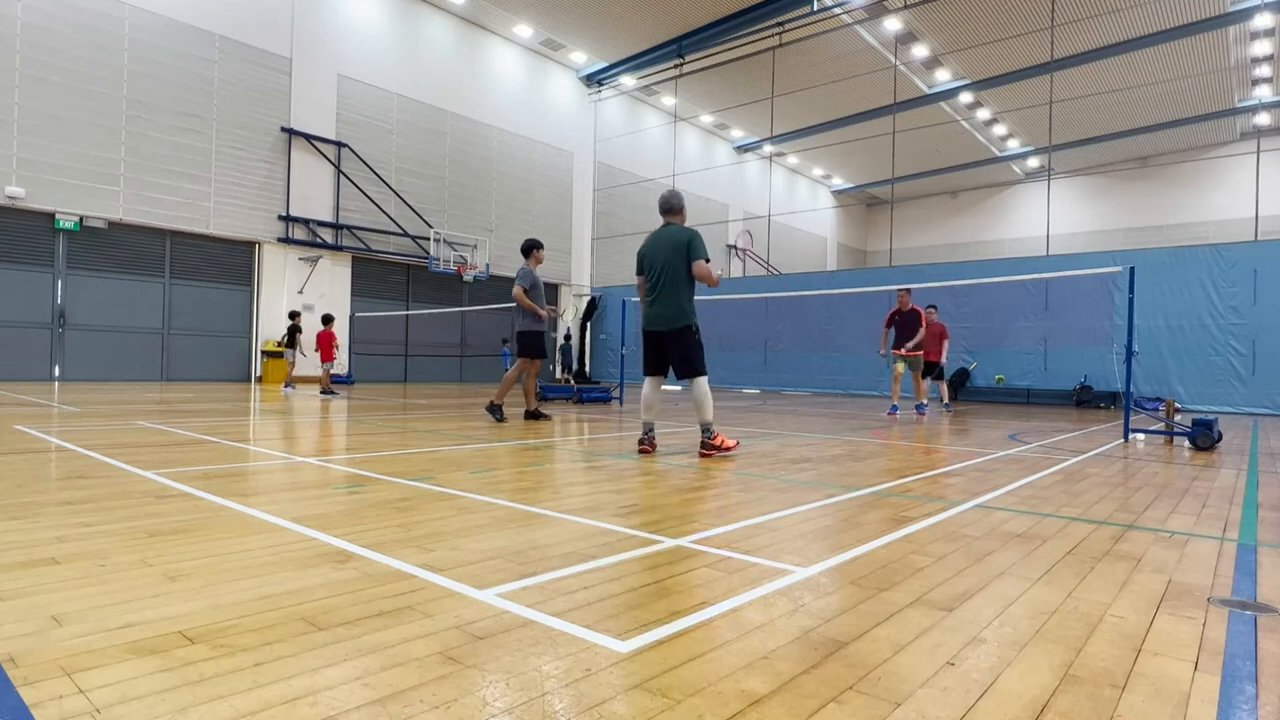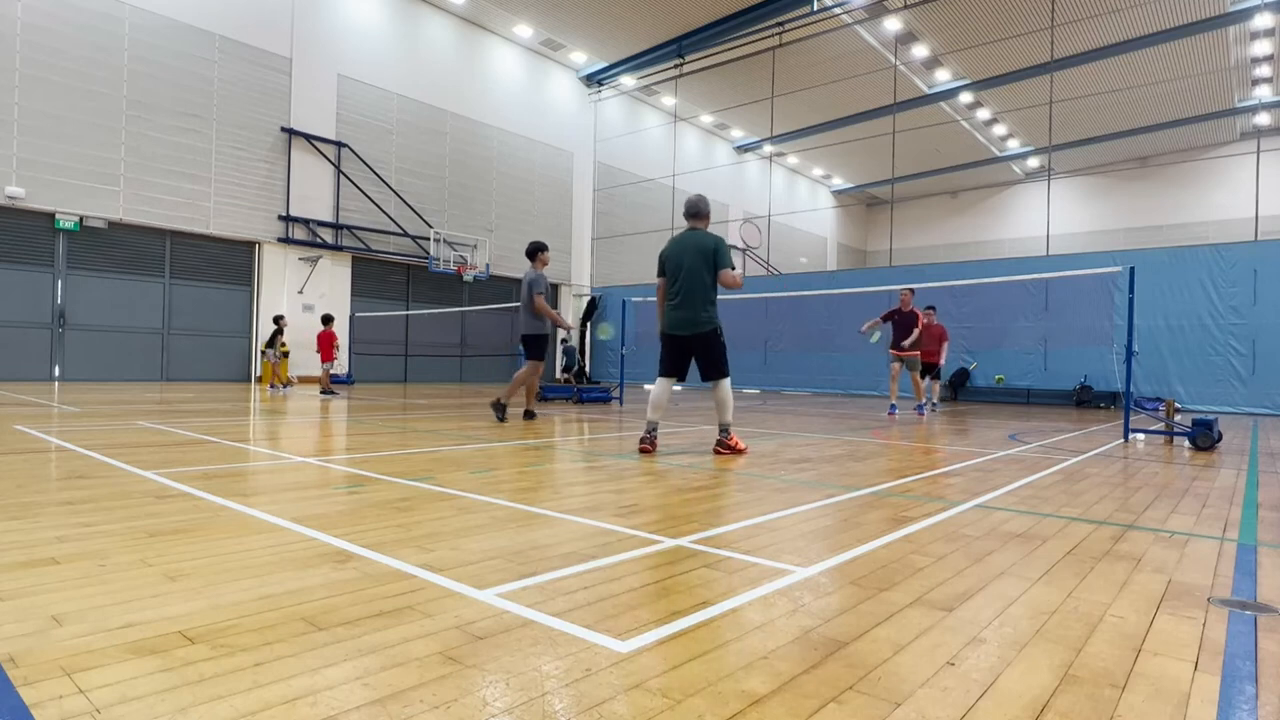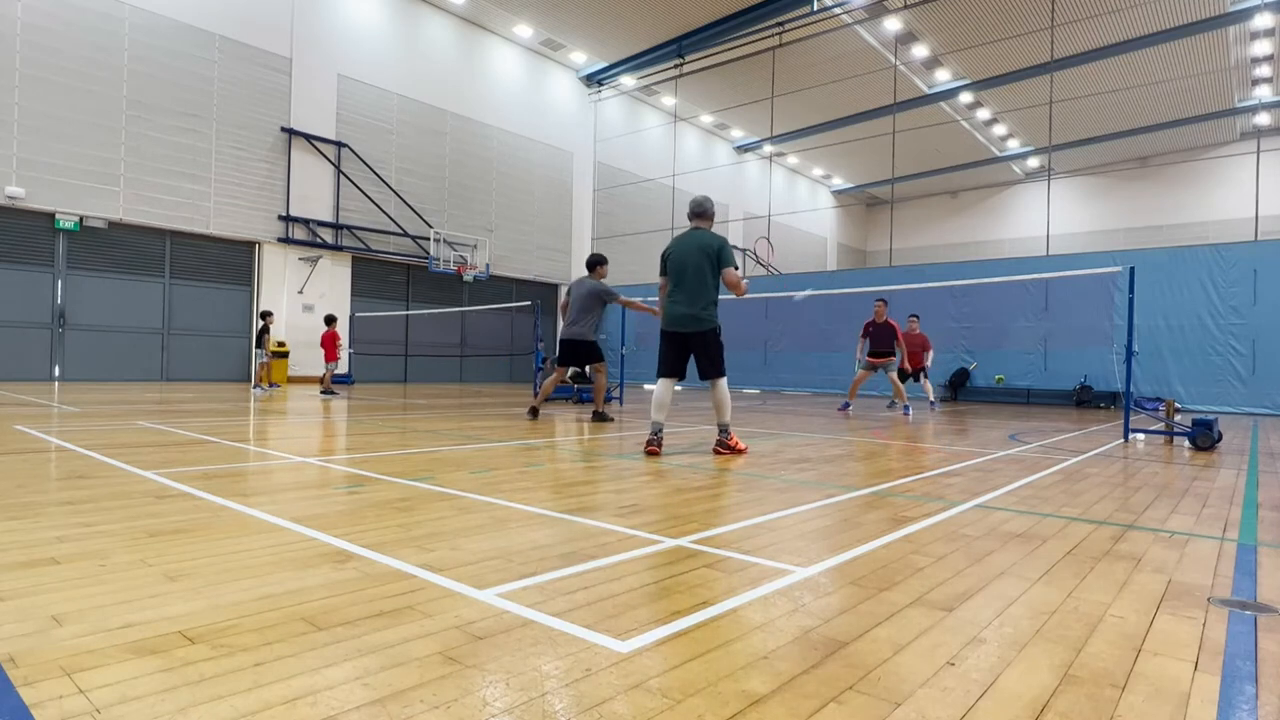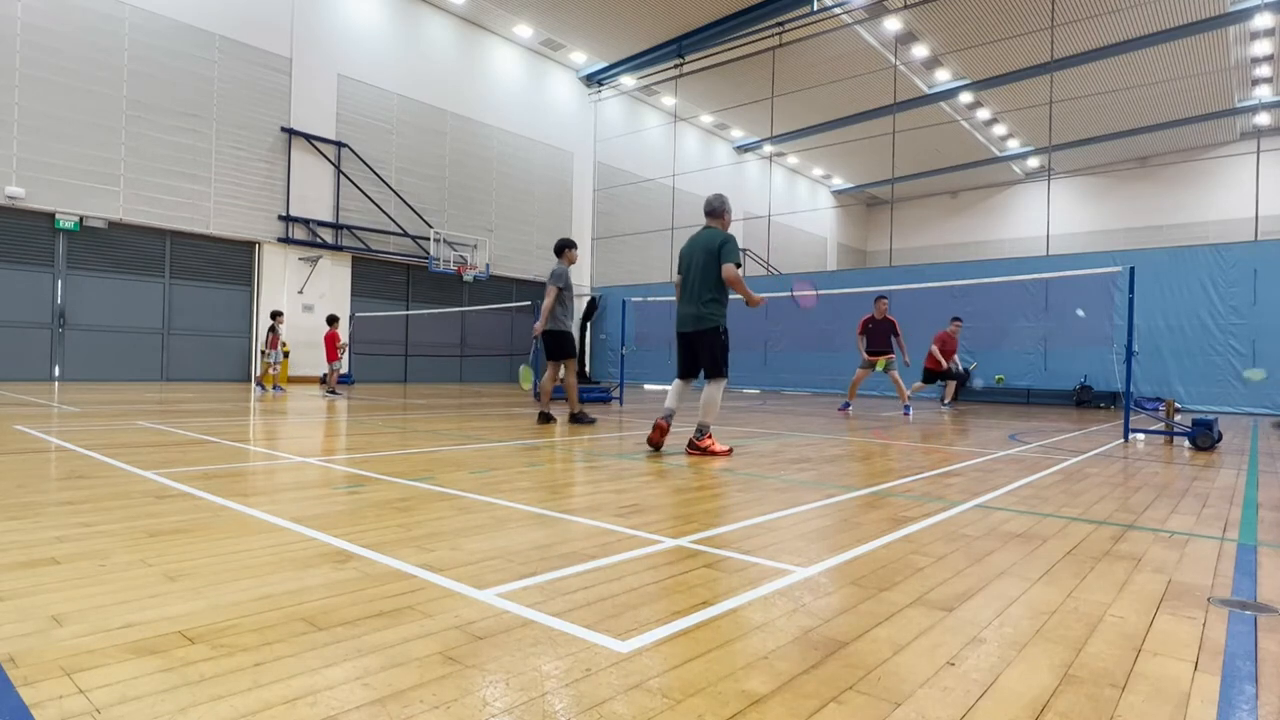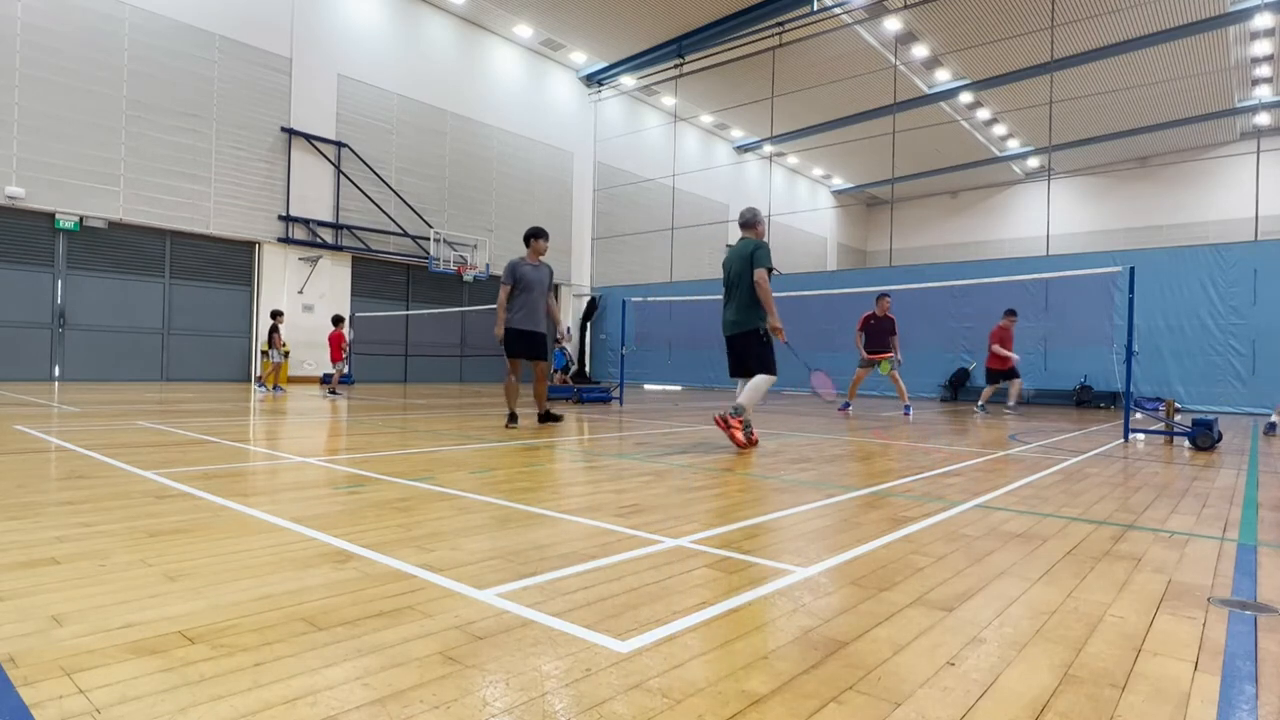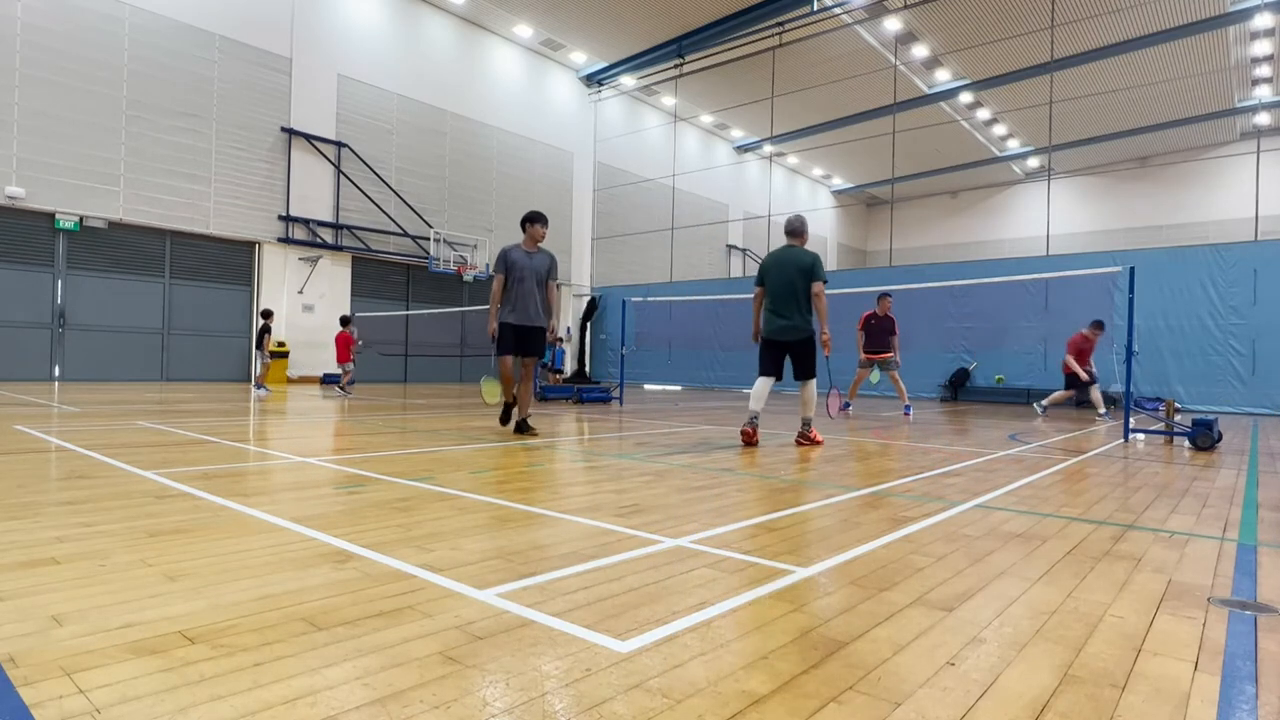
dt=0.7s
person 1, frame 1
left shoulder: (648, 243)
right shoulder: (690, 236)
right elbow: (700, 272)
right wrist: (714, 279)
left hip: (652, 321)
right hip: (682, 320)
left knee: (652, 378)
right knee: (698, 376)
left ankle: (647, 436)
right ankle: (709, 437)
person 1, frame 2
left shoulder: (669, 246)
right shoulder: (715, 242)
left elbow: (661, 288)
right elbow: (727, 280)
left wrist: (663, 322)
right wrist: (738, 280)
left hip: (673, 325)
right hip: (705, 324)
left knee: (665, 378)
right knee: (720, 379)
left ankle: (649, 435)
right ankle: (725, 438)
person 1, frame 3
left shoulder: (673, 245)
right shoulder: (718, 243)
left elbow: (663, 287)
right elbow: (730, 279)
left wrist: (664, 318)
right wrist: (741, 288)
left hip: (672, 322)
right hip: (704, 322)
left knee: (666, 378)
right knee: (718, 378)
left ankle: (655, 436)
right ankle: (725, 437)
person 1, frame 4
left shoulder: (689, 243)
right shoulder: (725, 239)
right elbow: (729, 275)
right wrist: (749, 296)
left hip: (685, 320)
right hip: (710, 320)
left knee: (684, 377)
right knee: (716, 378)
left ankle: (663, 420)
right ankle: (700, 438)
person 1, frame 5
left shoulder: (731, 254)
right shoulder: (759, 246)
right elbow: (760, 279)
right wrist: (773, 316)
left hip: (730, 324)
right hip: (751, 324)
left knee: (743, 377)
right knee: (766, 374)
left ankle: (745, 430)
right ankle: (732, 415)
person 1, frame 6
left shoulder: (769, 259)
right shoulder: (811, 259)
left elbow: (758, 295)
right elbow: (817, 293)
left wrist: (756, 326)
right wrist: (824, 328)
left hip: (771, 332)
right hip: (801, 332)
left knee: (765, 377)
right knee: (808, 380)
left ankle: (751, 422)
right ankle: (806, 431)
person 2, frame 1
left shoulder: (532, 273)
right shoulder: (526, 271)
right elbow: (517, 294)
left wrist: (544, 309)
right wrist: (539, 310)
left hip: (536, 328)
right hip: (528, 328)
left knee: (533, 369)
right knee: (521, 366)
left ankle: (531, 409)
right ankle: (495, 403)
person 2, frame 2
left shoulder: (529, 275)
right shoulder: (538, 276)
right elbow: (539, 304)
left wrist: (553, 315)
right wrist: (559, 320)
left hip: (530, 330)
right hip: (535, 331)
left knee: (536, 370)
right knee: (530, 369)
left ankle: (529, 409)
right ankle: (501, 401)
person 2, frame 3
left shoulder: (576, 283)
right shoulder: (601, 288)
left elbow: (563, 306)
right elbow: (627, 302)
right wrist: (652, 310)
left hip: (567, 336)
right hip: (584, 338)
left knee: (558, 373)
right knee: (600, 370)
left ankle: (535, 407)
right ankle: (598, 411)
person 2, frame 4
left shoulder: (559, 271)
right shoulder: (561, 271)
right elbow: (549, 297)
right wrist: (542, 321)
left hip: (551, 329)
right hip: (559, 329)
left knee: (553, 370)
right knee: (571, 369)
left ankle: (544, 412)
right ankle: (576, 412)
person 2, frame 5
left shoulder: (547, 270)
right shoulder: (515, 265)
left elbow: (550, 300)
right elbow: (503, 296)
left wrist: (558, 325)
right wrist: (499, 324)
left hip: (538, 329)
right hip: (515, 327)
left knee: (542, 371)
right knee: (513, 371)
left ankle: (543, 412)
right ankle: (512, 414)
person 2, frame 6
left shoulder: (548, 258)
right shoulder: (507, 253)
left elbow: (552, 290)
right elbow: (497, 287)
left wrist: (553, 318)
right wrist: (492, 318)
left hip: (536, 323)
right hip: (509, 320)
left knee: (528, 371)
right knee: (506, 368)
left ankle: (522, 420)
right ankle: (509, 401)
